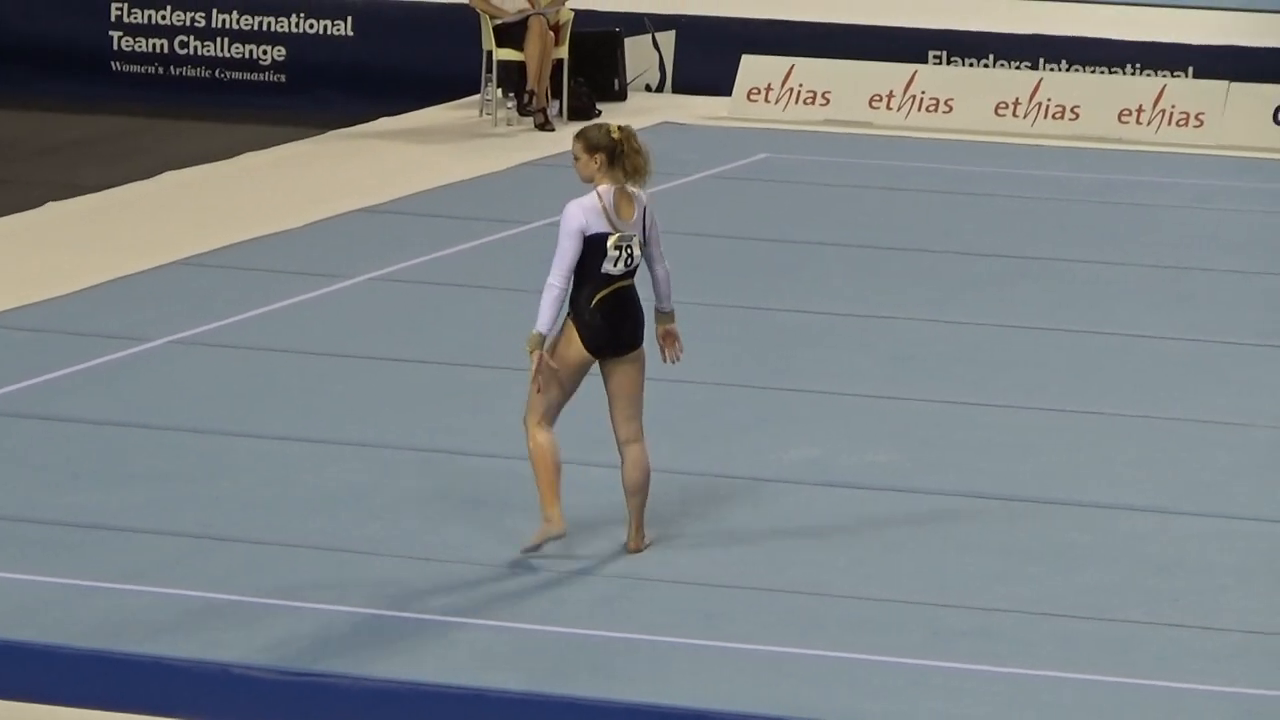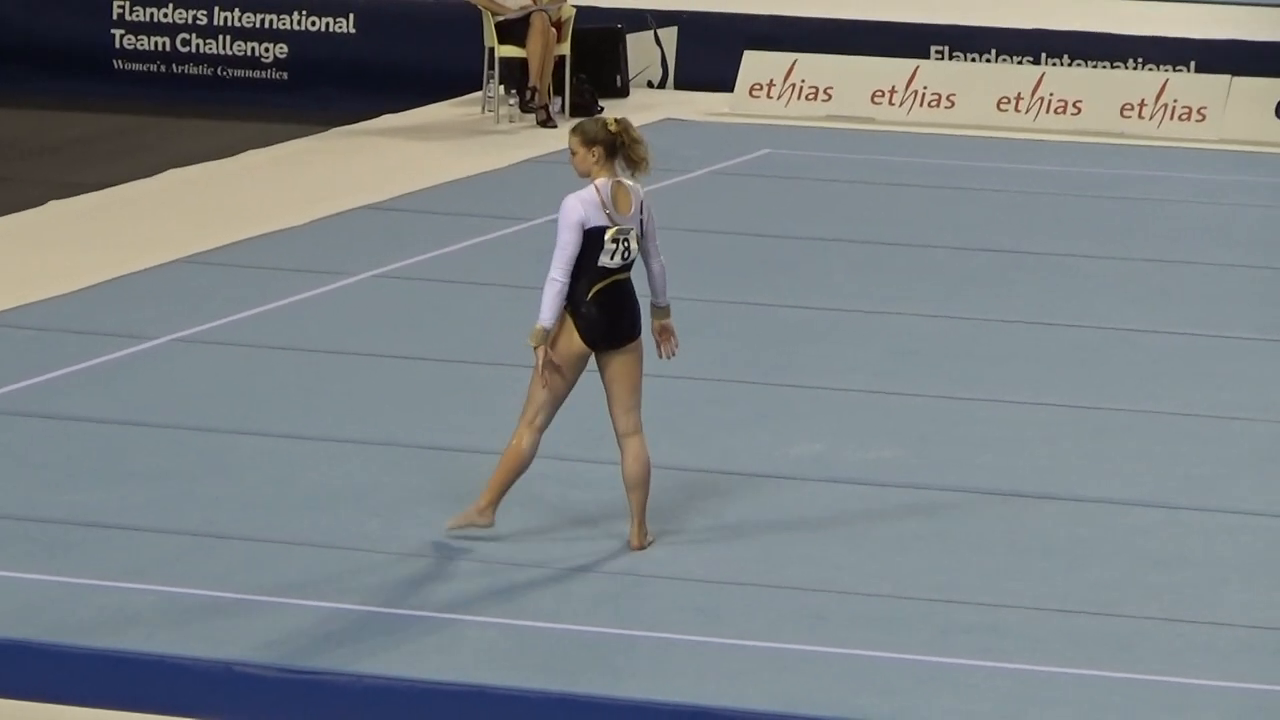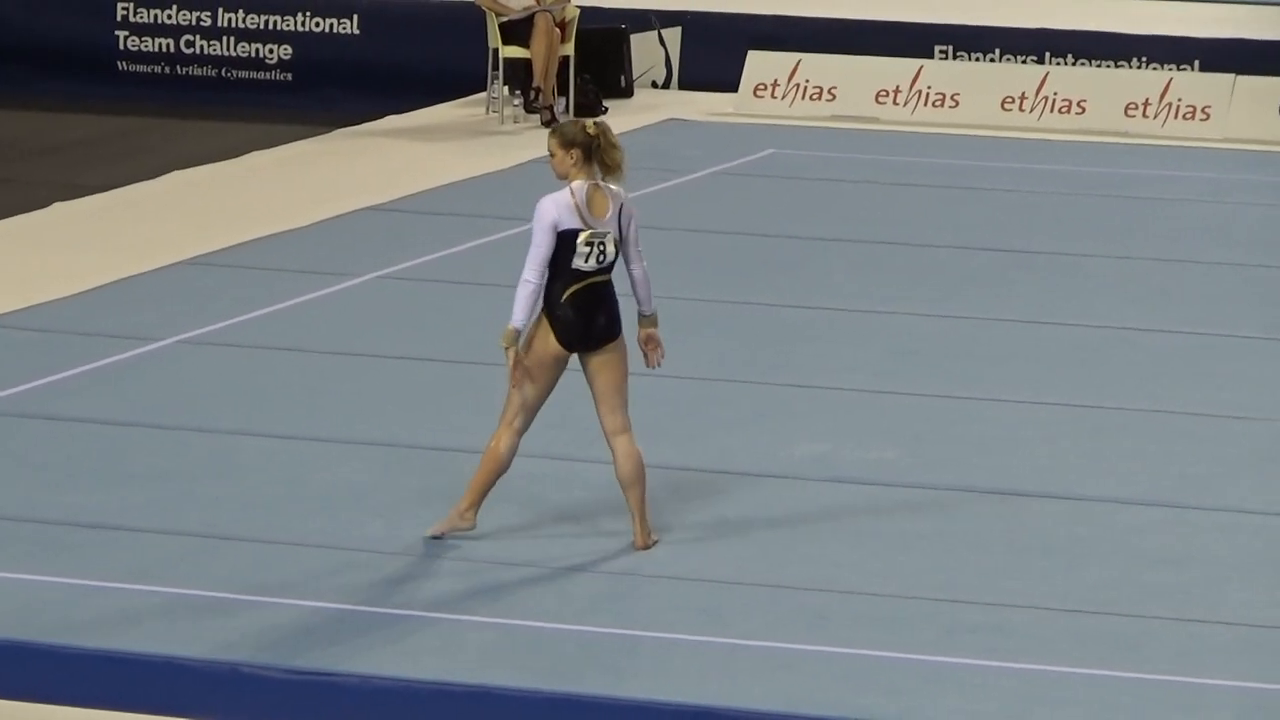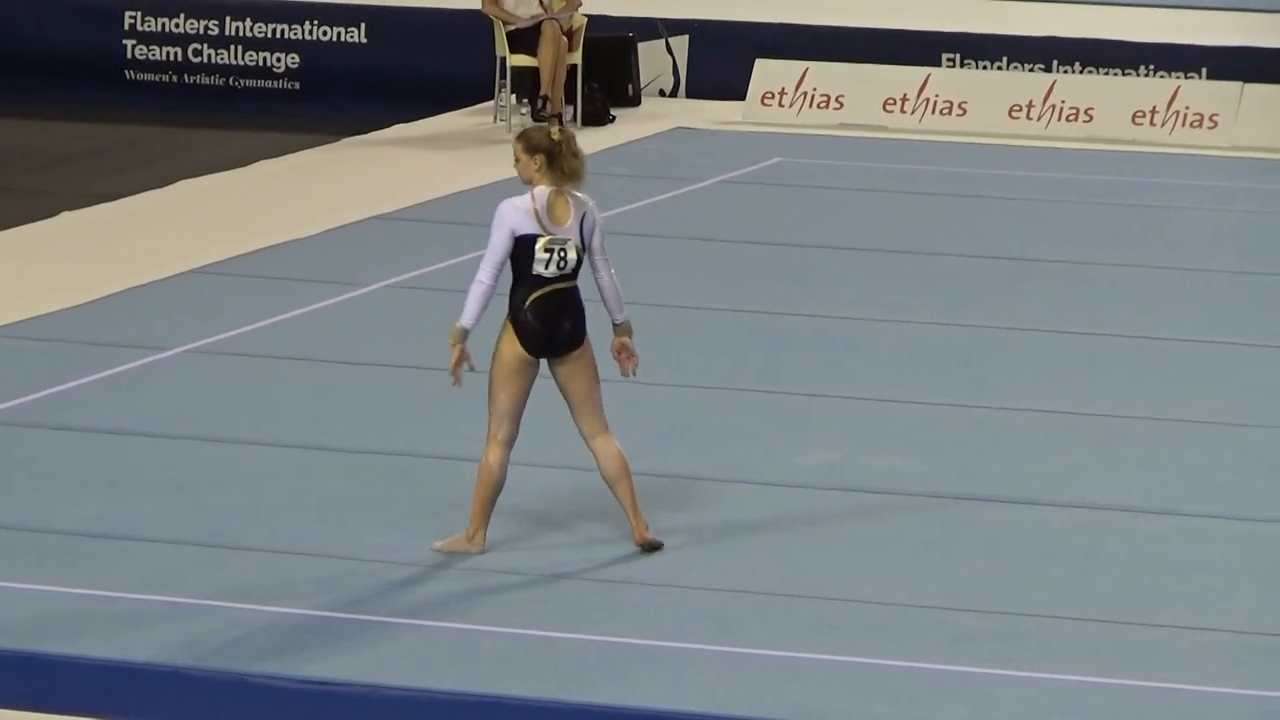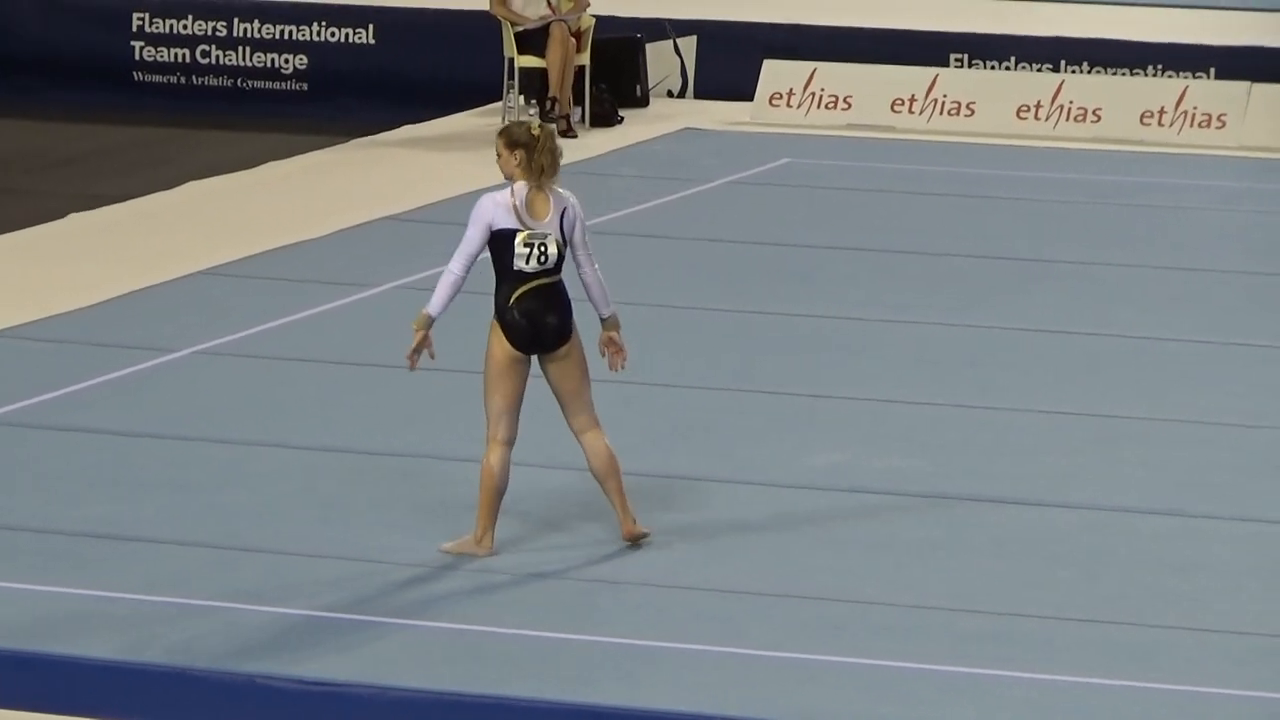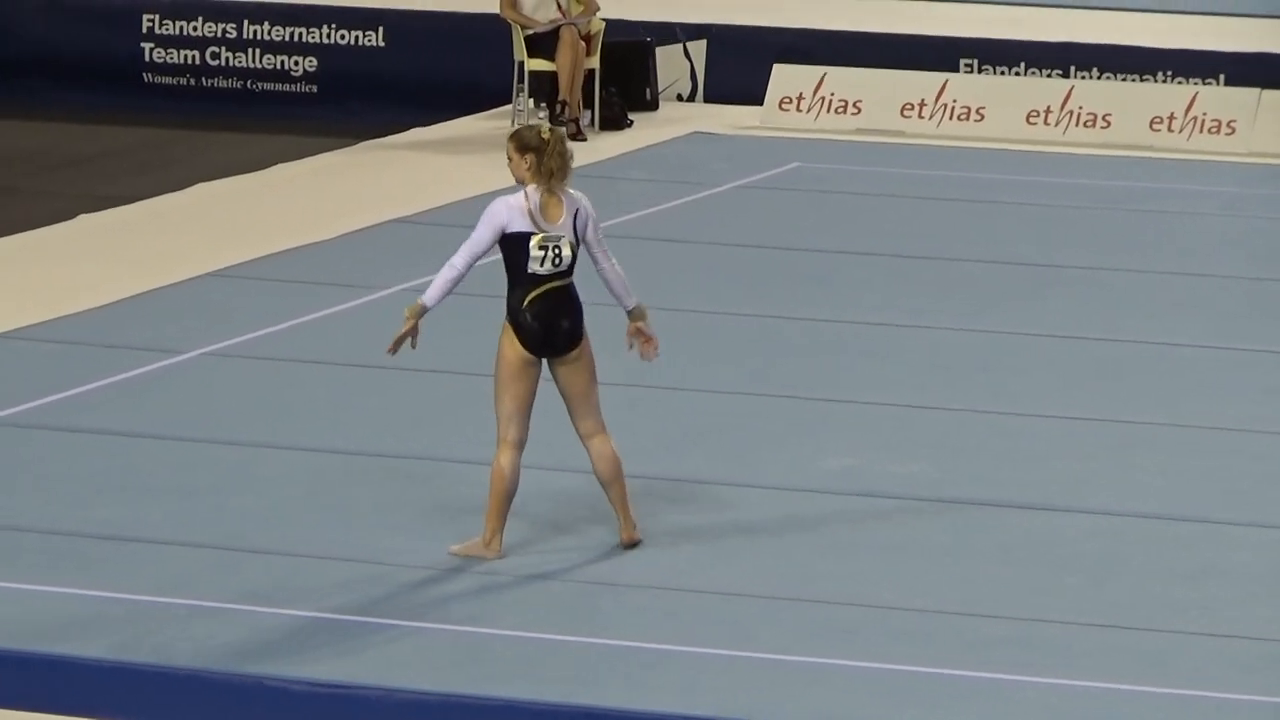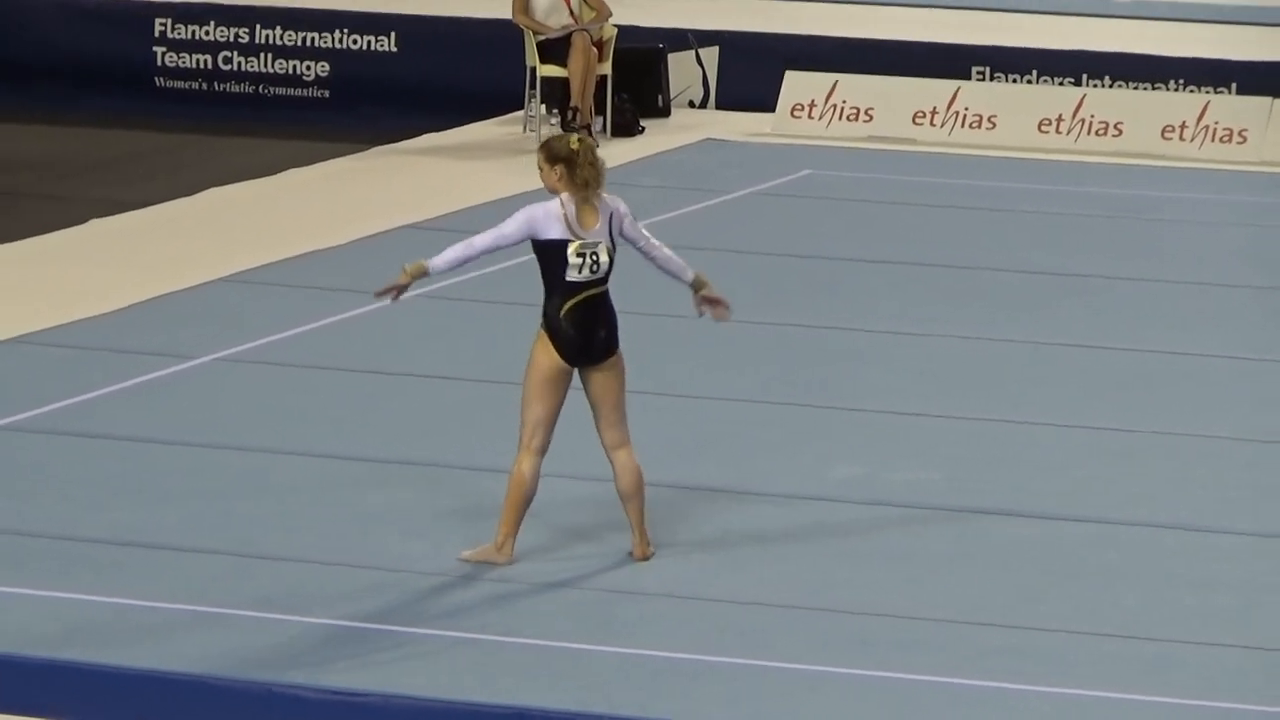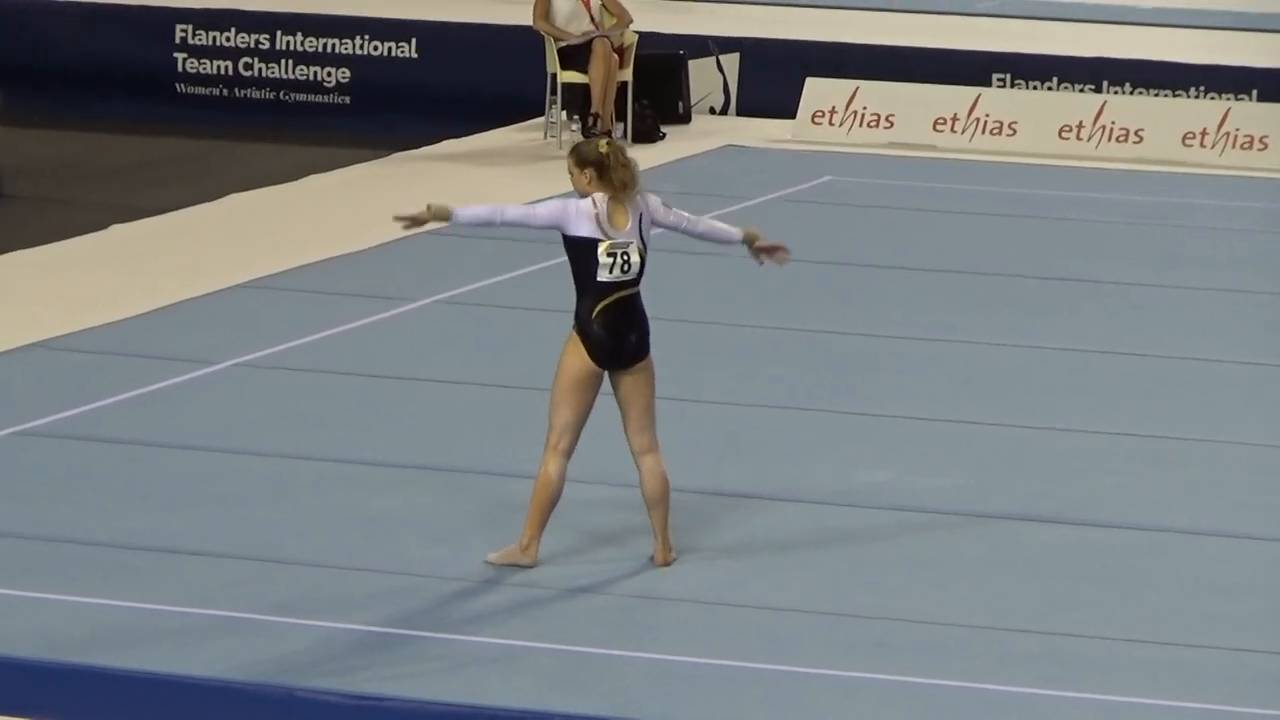
dt=0.2s
person 1, frame 1
left shoulder: (580, 209)
right shoulder: (641, 202)
left elbow: (559, 279)
right elbow: (658, 267)
left wrist: (539, 340)
right wrist: (666, 319)
left hip: (590, 324)
right hip: (629, 320)
left knee: (538, 420)
right knee: (630, 437)
left ankle: (552, 517)
right ankle: (636, 534)
person 1, frame 2
left shoulder: (578, 204)
right shoulder: (637, 196)
left elbow: (560, 274)
right elbow: (654, 261)
left wrist: (541, 336)
right wrist: (661, 312)
left hip: (584, 317)
right hip: (625, 316)
left knee: (532, 422)
right knee: (630, 431)
left ankle: (485, 508)
right ankle: (639, 530)
person 1, frame 3
left shoulder: (551, 206)
right shoulder: (619, 201)
left elbow: (533, 276)
right elbow: (636, 265)
left wrist: (514, 337)
right wrist: (648, 320)
left hip: (562, 319)
right hip: (603, 319)
left knee: (512, 425)
right knee: (619, 430)
left ankle: (465, 514)
right ankle: (642, 529)
person 1, frame 4
left shoulder: (513, 209)
right shoulder: (584, 208)
left elbow: (487, 276)
right elbow: (603, 272)
left wrist: (460, 335)
right wrist: (622, 329)
left hip: (525, 325)
right hip: (568, 323)
left knee: (499, 438)
right knee: (597, 432)
left ankle: (474, 535)
right ankle: (640, 527)
person 1, frame 5
left shoulder: (493, 204)
right shoulder: (566, 202)
left elbow: (459, 266)
right elbow: (588, 269)
left wrist: (425, 321)
right wrist: (609, 324)
left hip: (514, 322)
right hip: (556, 318)
left knee: (500, 439)
right knee: (587, 427)
left ankle: (482, 537)
right ankle: (628, 522)
person 1, frame 6
left shoulder: (507, 208)
right shoulder: (577, 203)
left elbow: (460, 262)
right elbow: (606, 263)
left wrist: (417, 311)
right wrist: (635, 314)
left hip: (525, 325)
right hip: (568, 321)
left knee: (511, 441)
right knee: (594, 431)
left ankle: (490, 539)
right ankle: (627, 527)
person 1, frame 7
left shoulder: (541, 215)
right shoulder: (611, 208)
left elbow: (479, 243)
right elbow: (653, 247)
left wrist: (422, 270)
right wrist: (696, 283)
left hip: (560, 333)
right hip: (603, 330)
left knee: (532, 446)
right knee: (619, 443)
left ankle: (503, 544)
right ankle: (640, 541)
person 1, frame 8
left shoulder: (572, 211)
right shoulder: (642, 207)
left elbow: (505, 213)
right elbow: (695, 223)
left wrist: (442, 212)
right wrist: (748, 239)
left hip: (592, 335)
right hip: (634, 334)
left knee: (558, 448)
right knee: (646, 448)
left ankle: (527, 546)
right ankle: (663, 547)
